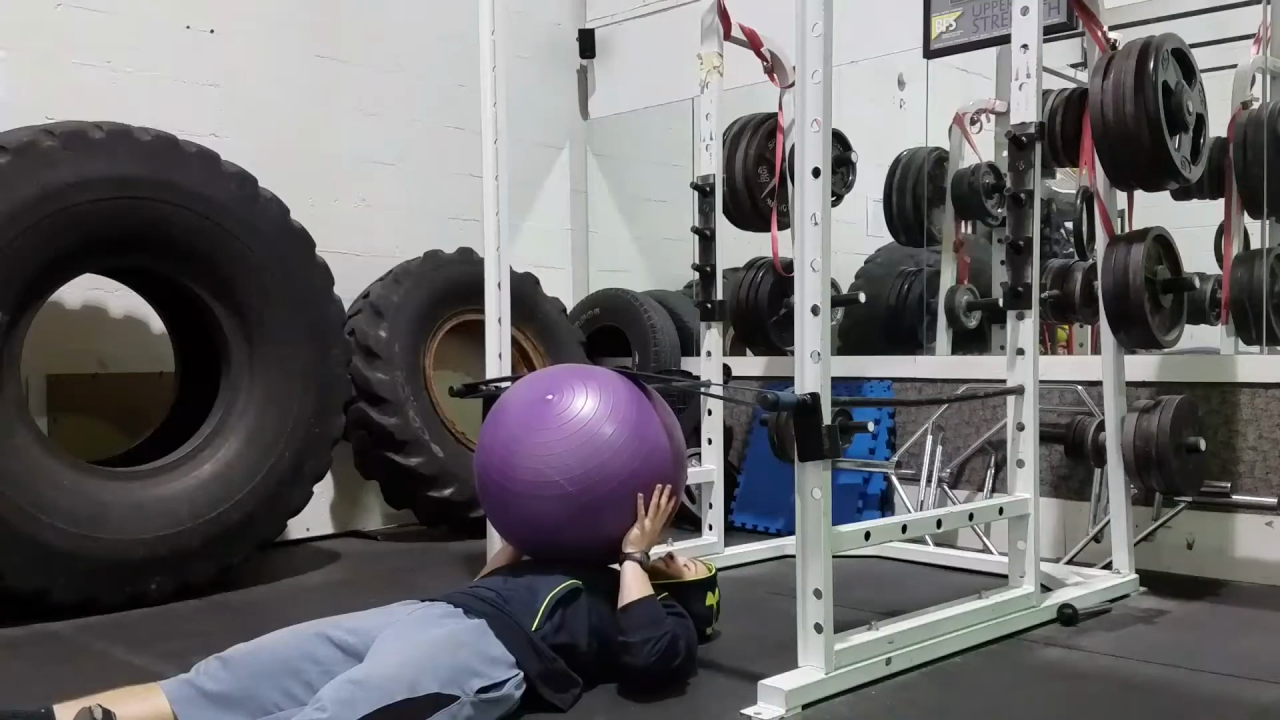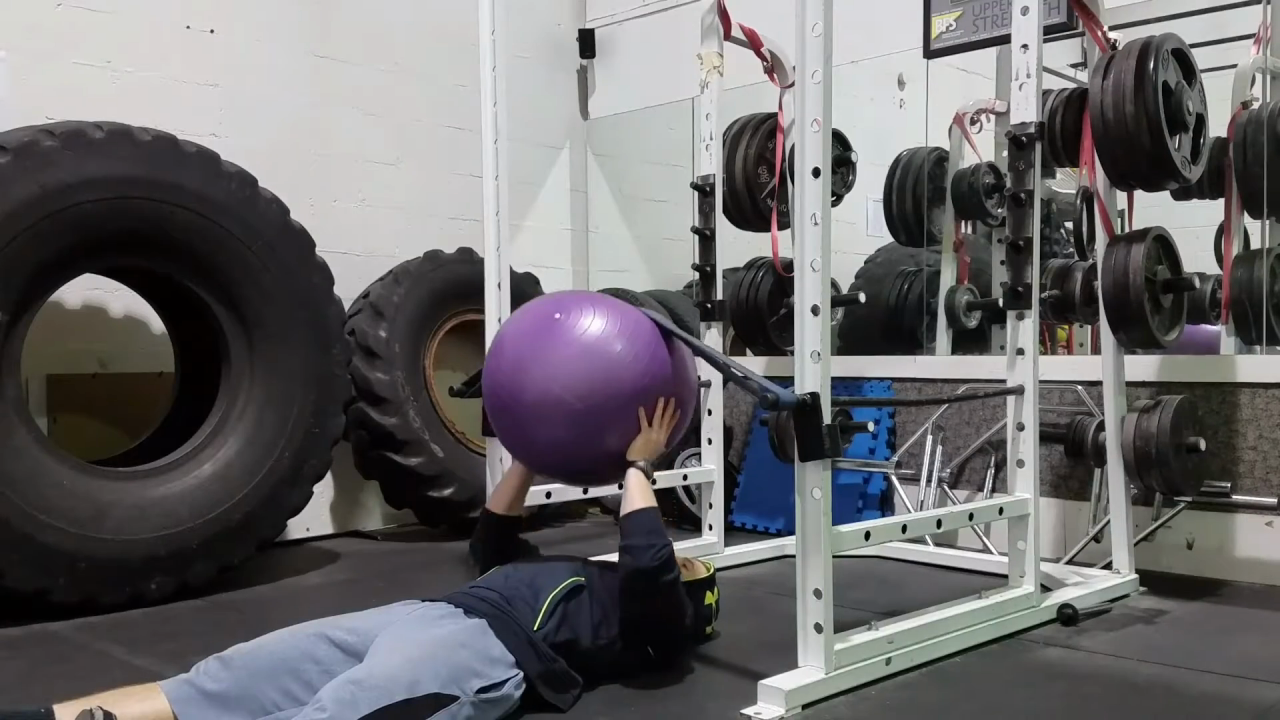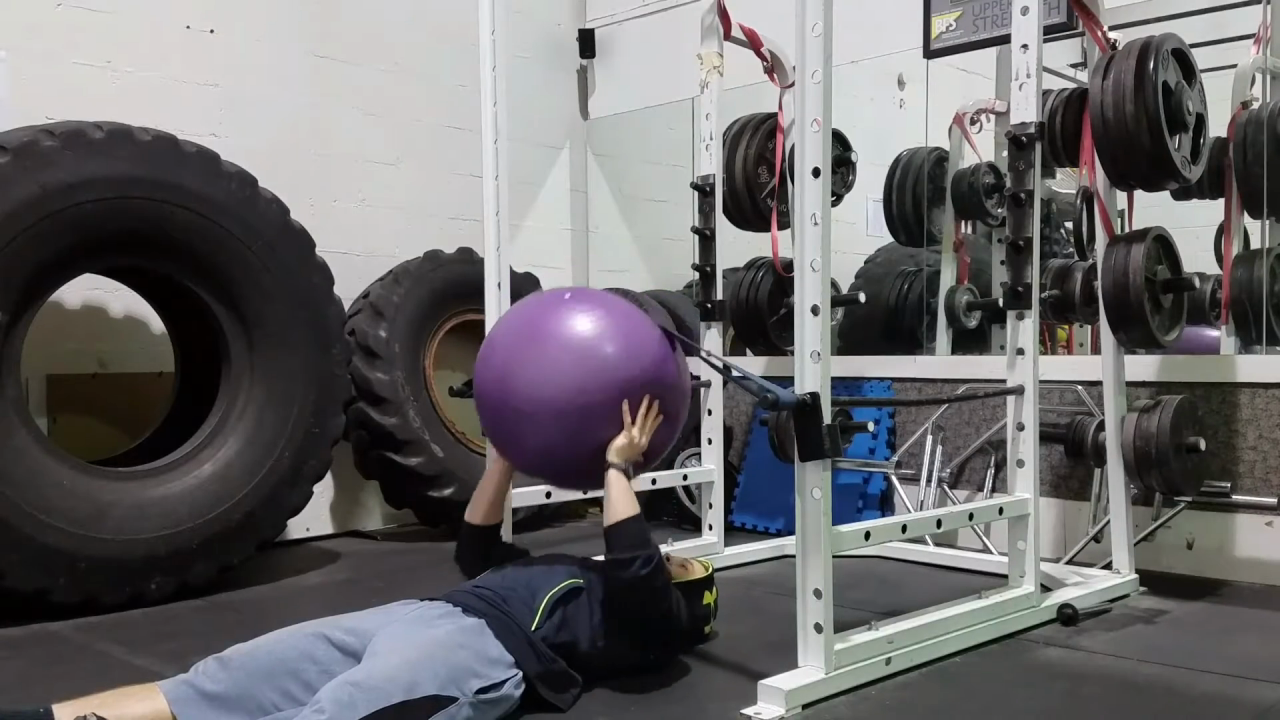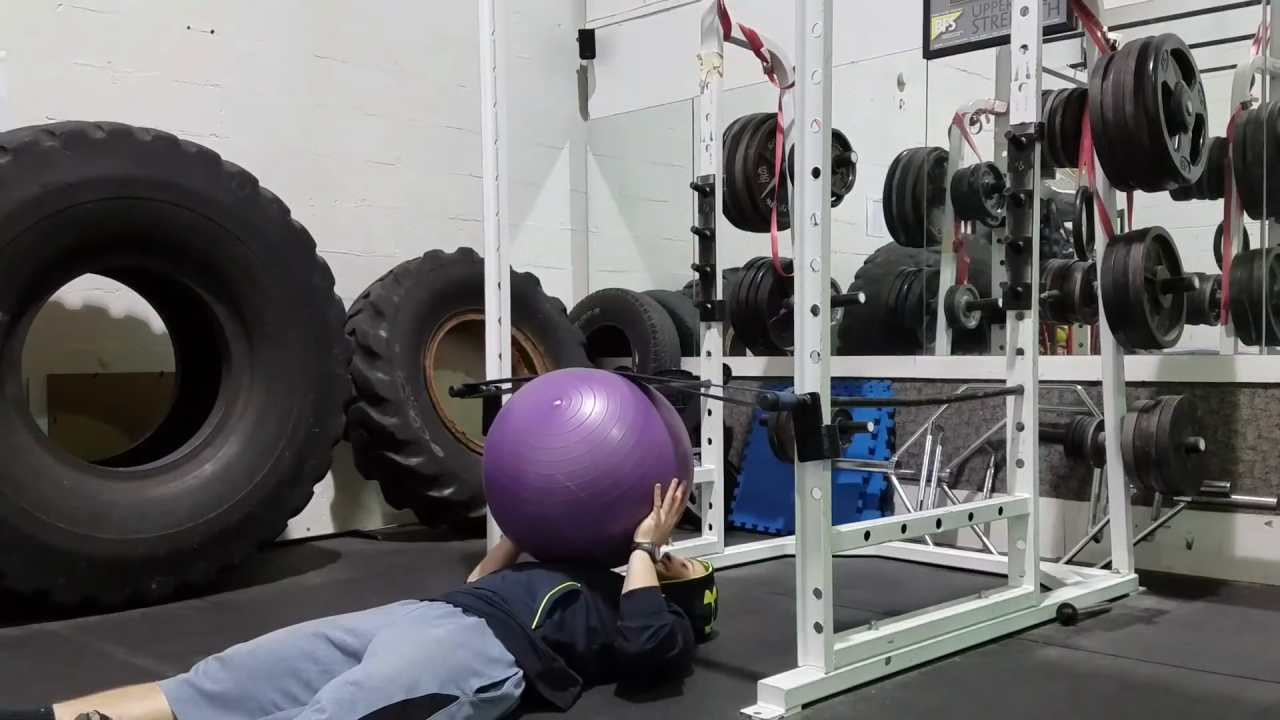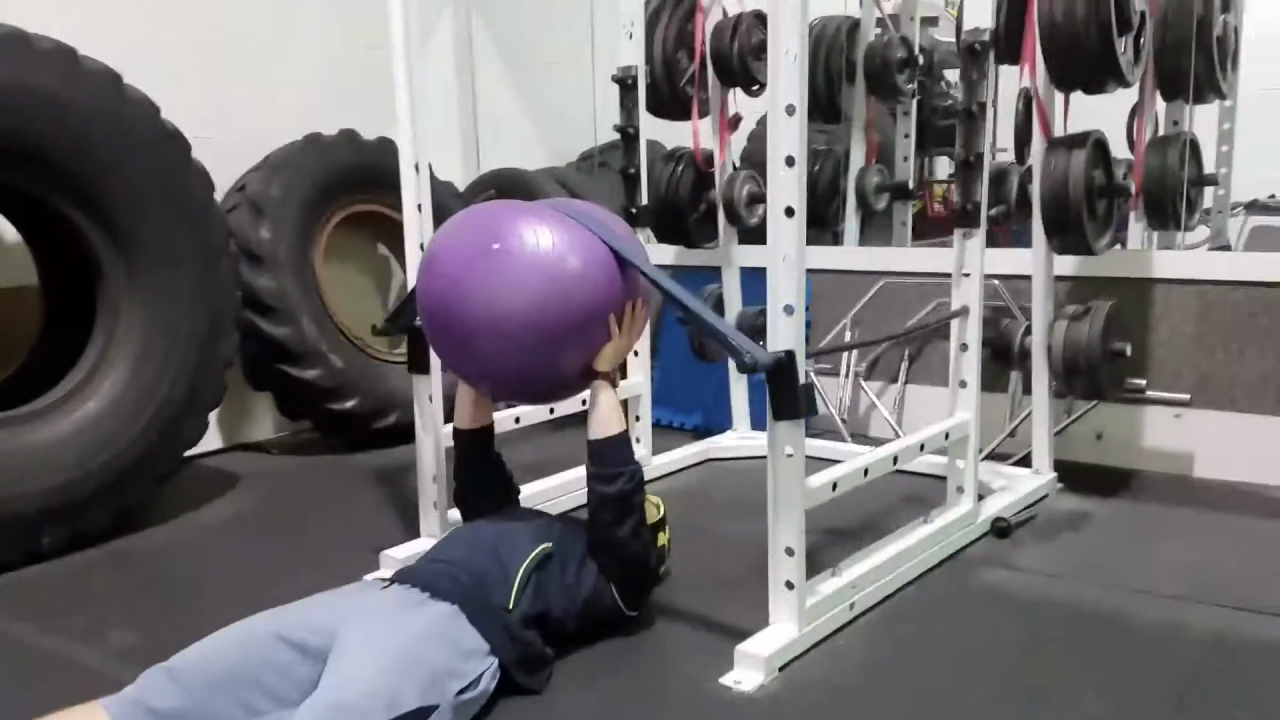
dt=1s
person 1, frame 1
left shoulder: (672, 628)
right shoulder: (594, 580)
left elbow: (646, 655)
right elbow: (487, 583)
left wrist: (635, 551)
left hip: (492, 652)
right hip: (424, 613)
person 1, frame 2
left shoulder: (663, 623)
right shoulder: (579, 576)
left elbow: (648, 563)
right elbow: (489, 545)
left wrist: (638, 465)
left hip: (490, 649)
right hip: (422, 614)
person 1, frame 3
left shoulder: (658, 622)
right shoulder: (575, 575)
left elbow: (637, 567)
right elbow: (478, 547)
left wrist: (618, 466)
right wrist: (510, 451)
left hip: (489, 649)
right hip: (418, 614)
person 1, frame 4
left shoulder: (670, 631)
right shoulder: (594, 581)
left elbow: (642, 648)
right elbow: (478, 585)
left wrist: (644, 545)
left hip: (488, 649)
right hip: (421, 613)
person 1, frame 5
left shoulder: (617, 574)
right shoulder: (531, 529)
left elbow: (617, 492)
right elbow: (475, 464)
left wrist: (605, 376)
left hip: (458, 630)
right hip: (375, 597)
